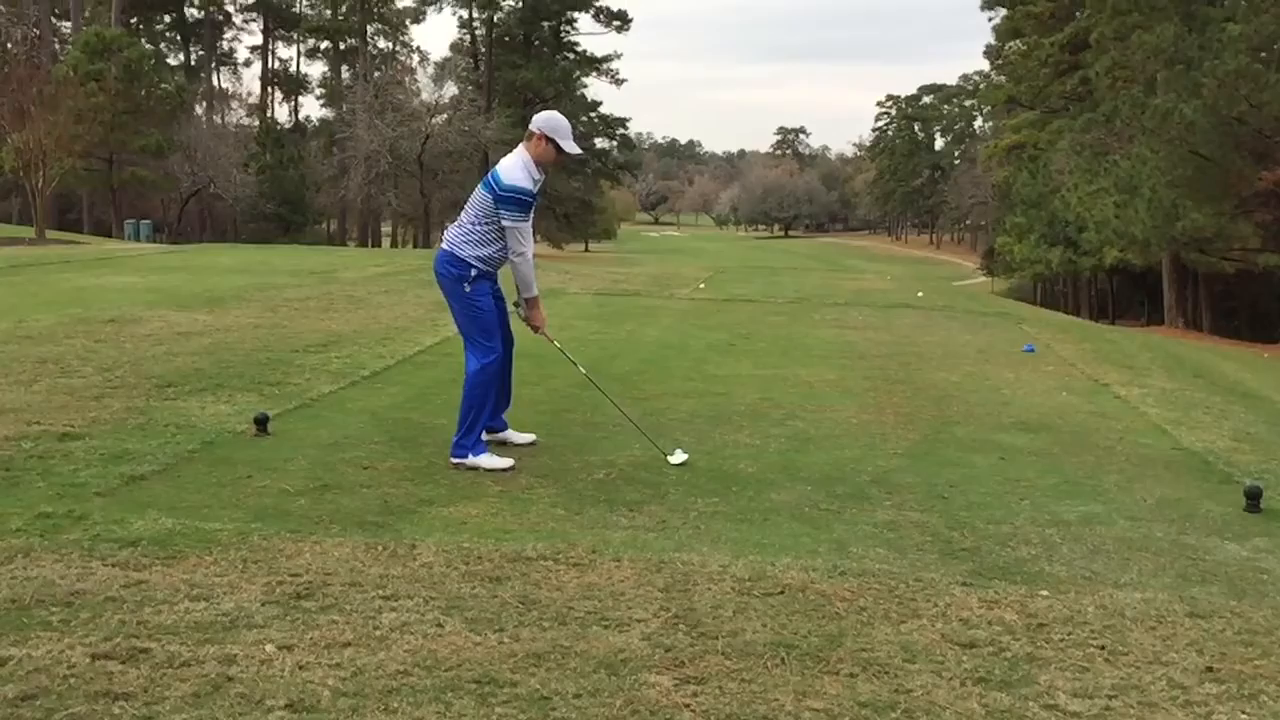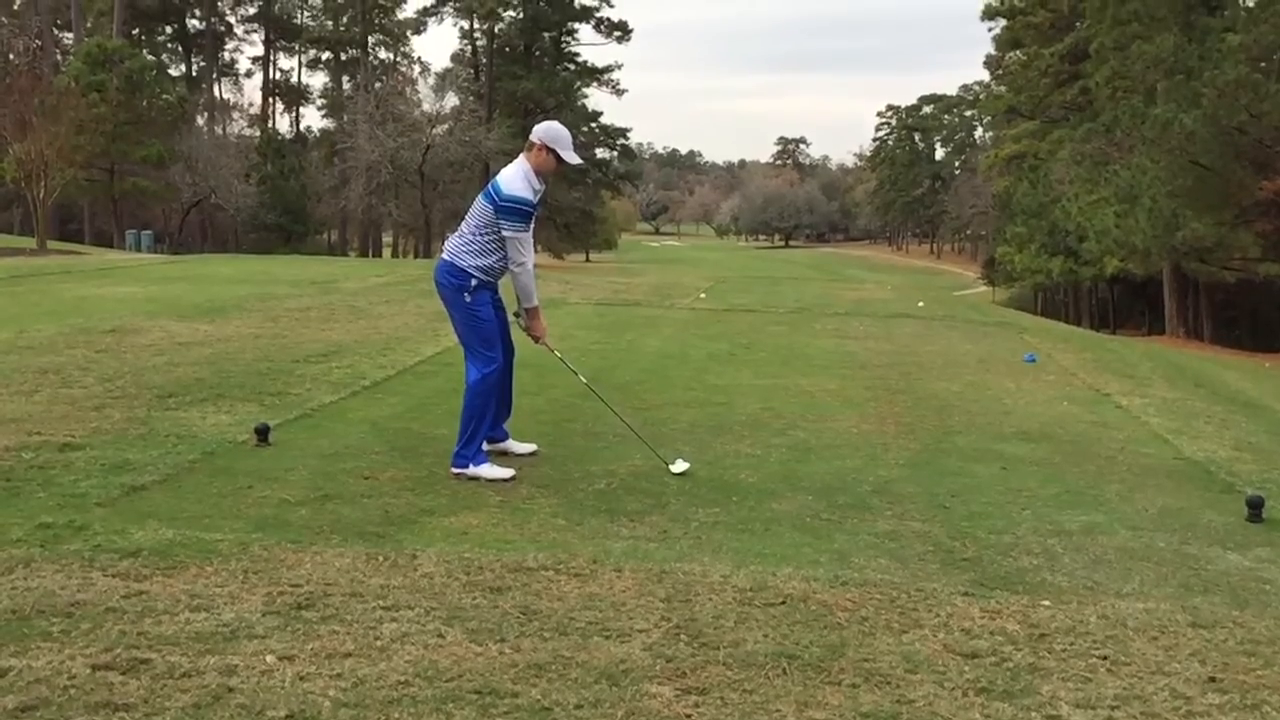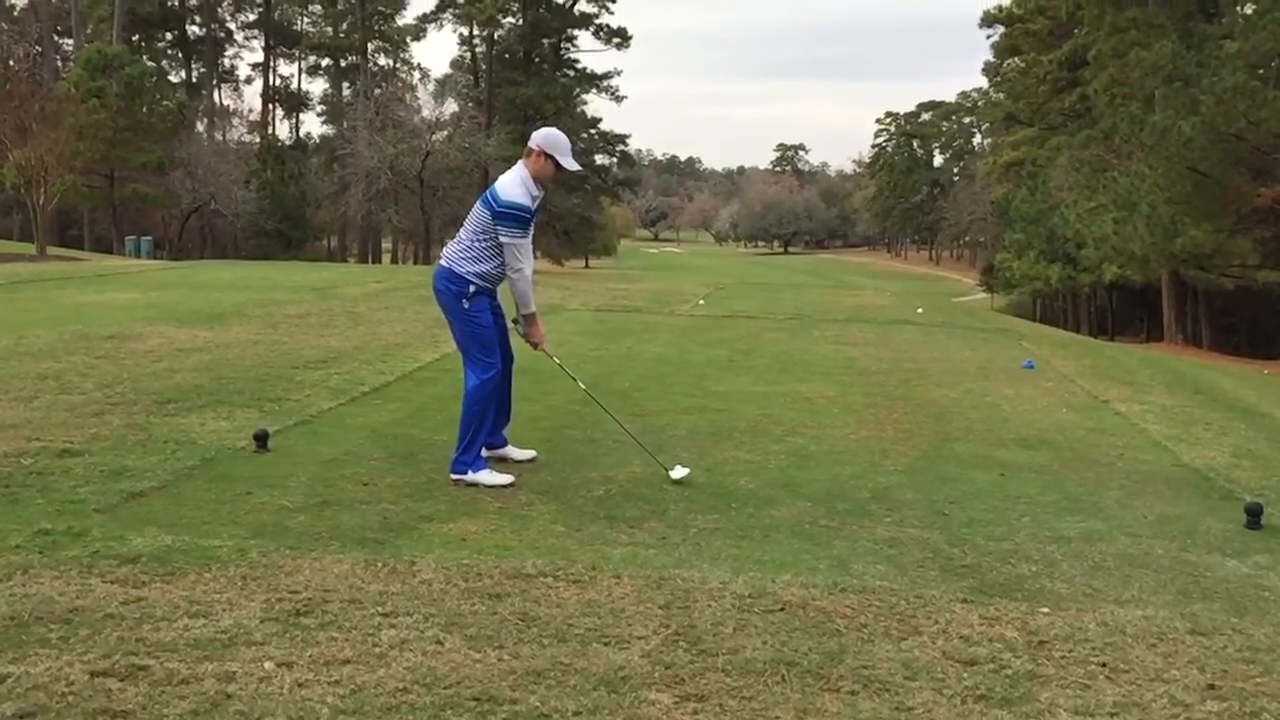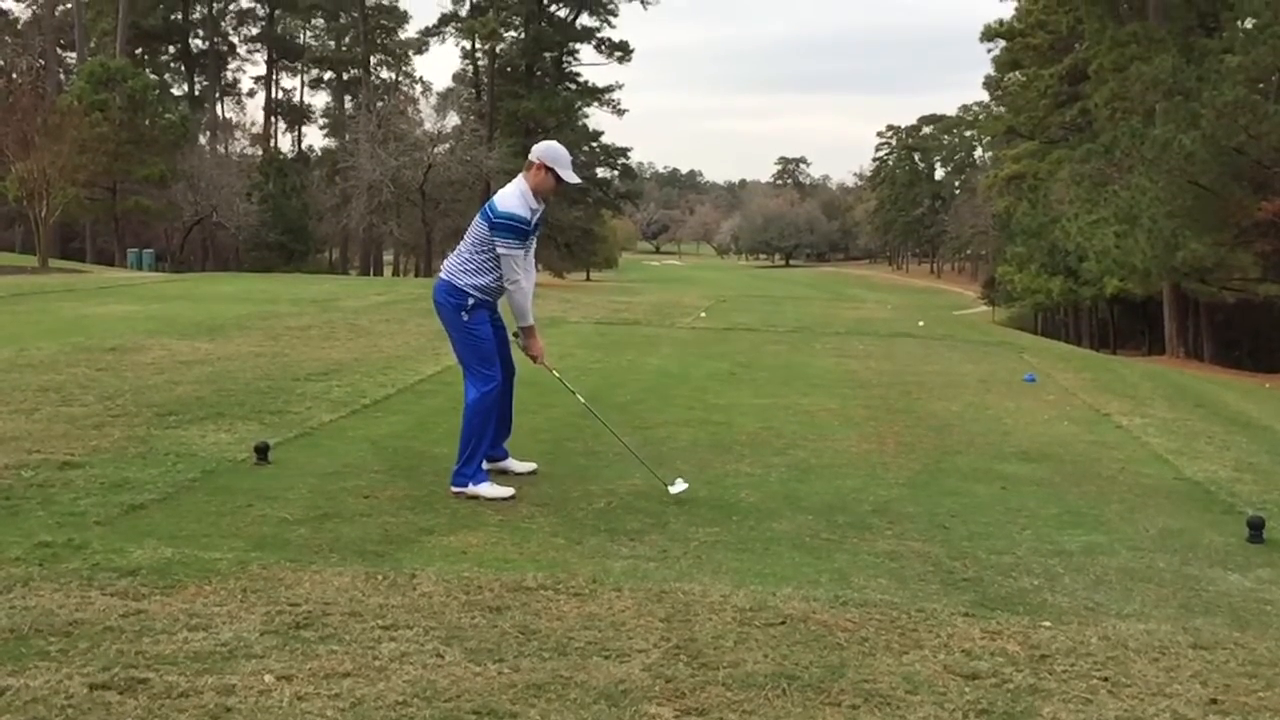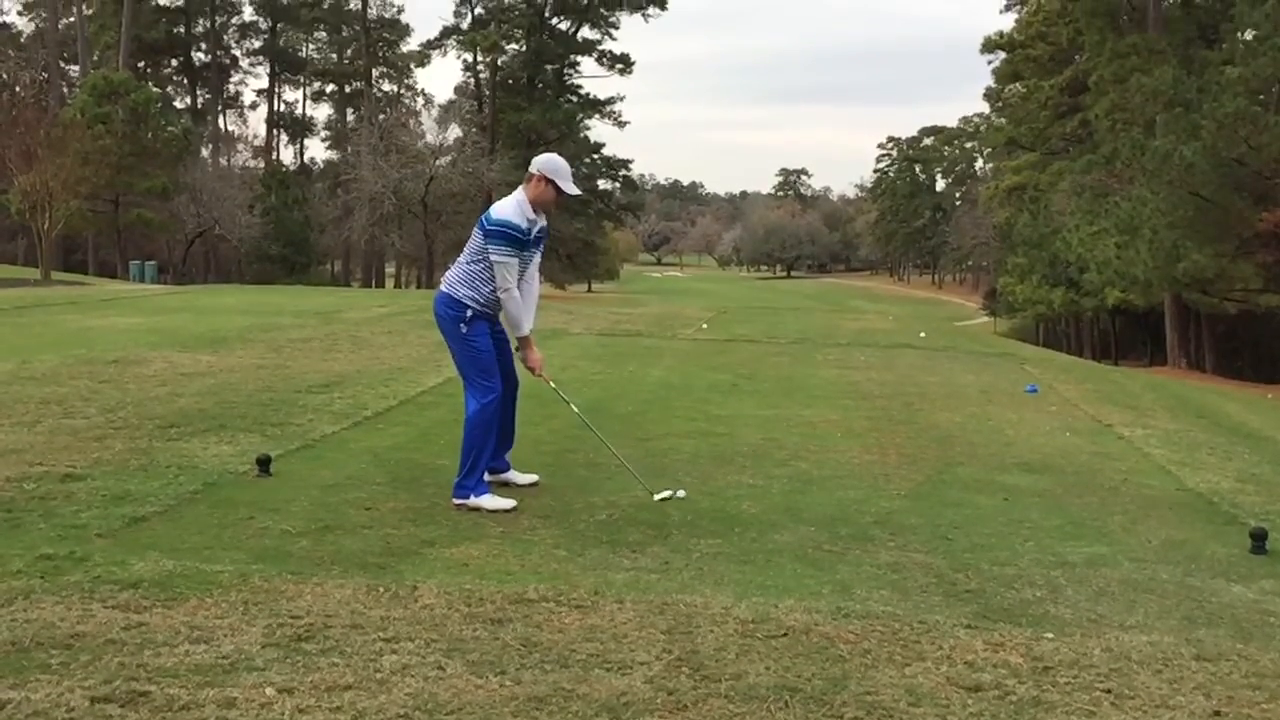
dt=1s
person 1, frame 1
left shoulder: (522, 171)
right shoulder: (515, 181)
left elbow: (519, 246)
right elbow: (519, 251)
left wrist: (525, 296)
right wrist: (533, 304)
left hip: (476, 267)
right hip: (461, 268)
left knee: (502, 345)
right knee: (486, 354)
left ankle: (493, 424)
right ankle: (466, 448)
person 1, frame 2
left shoulder: (524, 181)
right shoulder: (516, 192)
left elbow: (521, 256)
right elbow: (520, 261)
left wrist: (527, 307)
right wrist: (533, 314)
left hip: (477, 277)
right hip: (462, 278)
left knee: (503, 355)
right knee: (486, 363)
left ankle: (494, 435)
right ankle: (467, 458)
person 1, frame 3
left shoulder: (526, 189)
right shoulder: (514, 198)
left elbow: (522, 260)
right elbow: (517, 267)
left wrist: (526, 314)
right wrist: (531, 320)
left hip: (477, 284)
right hip: (460, 284)
left knee: (502, 361)
right knee: (485, 369)
left ankle: (493, 441)
right ankle: (467, 465)
person 1, frame 4
left shoulder: (531, 205)
right shoulder: (511, 209)
left elbow: (526, 268)
right elbow: (513, 279)
left wrist: (526, 326)
right wrist: (529, 332)
left hip: (479, 297)
right hip: (459, 296)
left knee: (503, 373)
right knee: (485, 381)
left ankle: (494, 453)
right ankle: (467, 477)
person 1, frame 5
left shoulder: (537, 222)
right shoulder: (506, 219)
left elbow: (530, 280)
right elbow: (508, 289)
left wrist: (526, 336)
right wrist: (527, 344)
left hip: (483, 311)
right hip: (459, 308)
left knee: (507, 385)
right knee: (485, 393)
left ankle: (495, 465)
right ankle: (468, 489)
